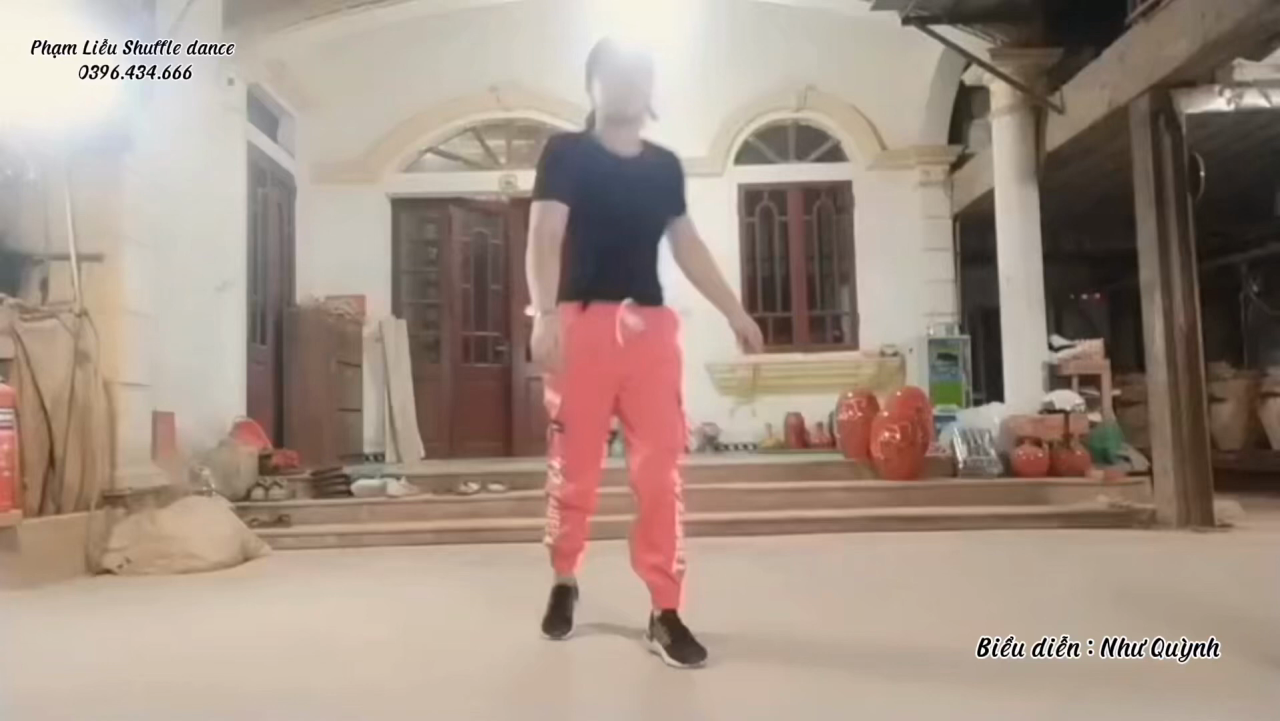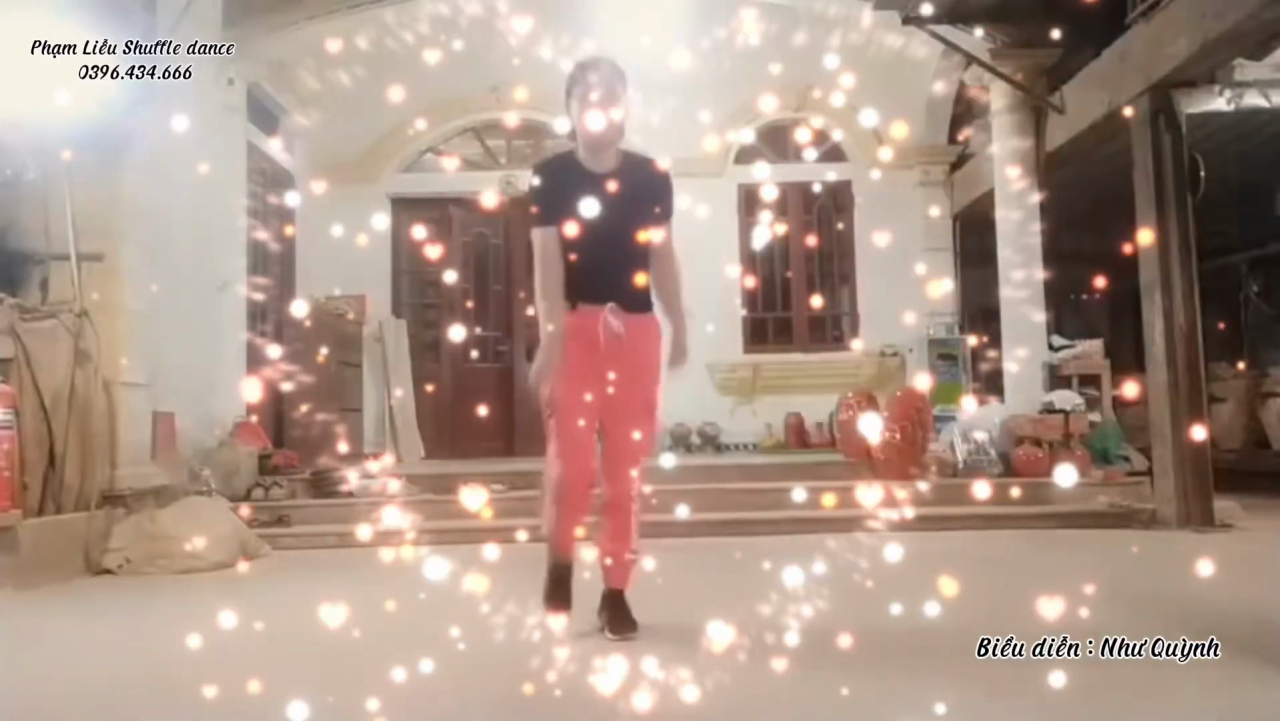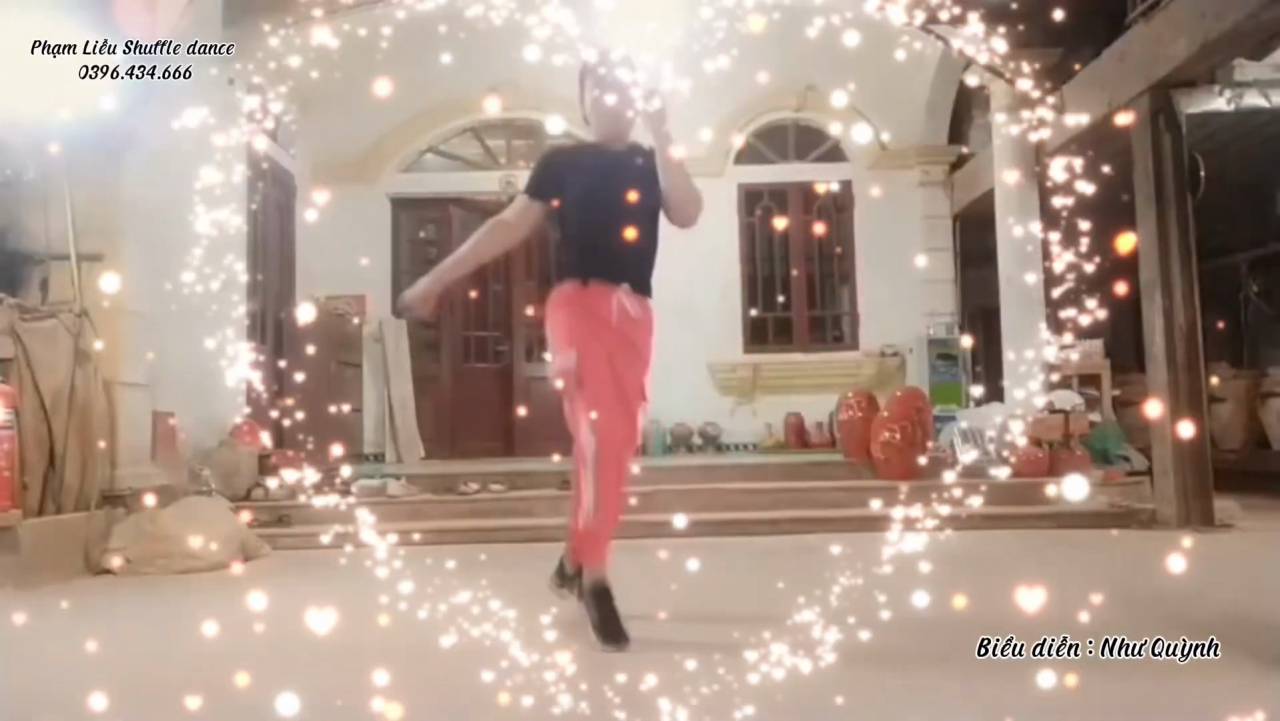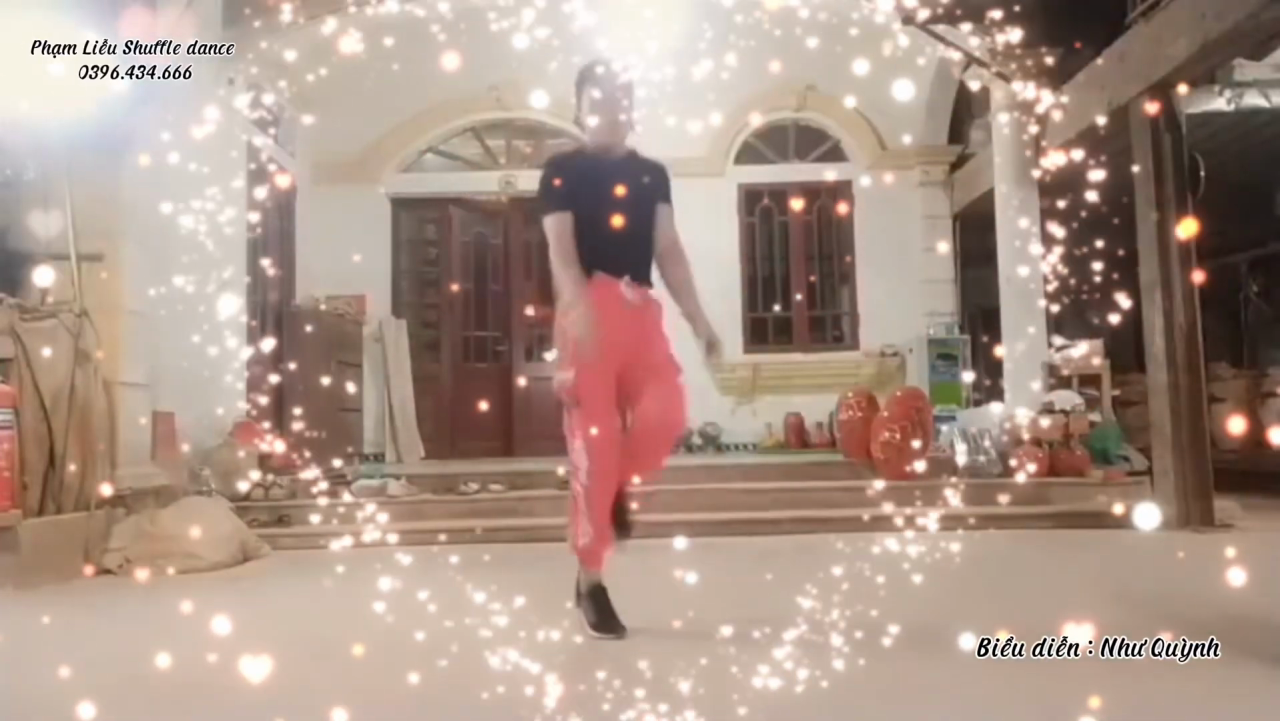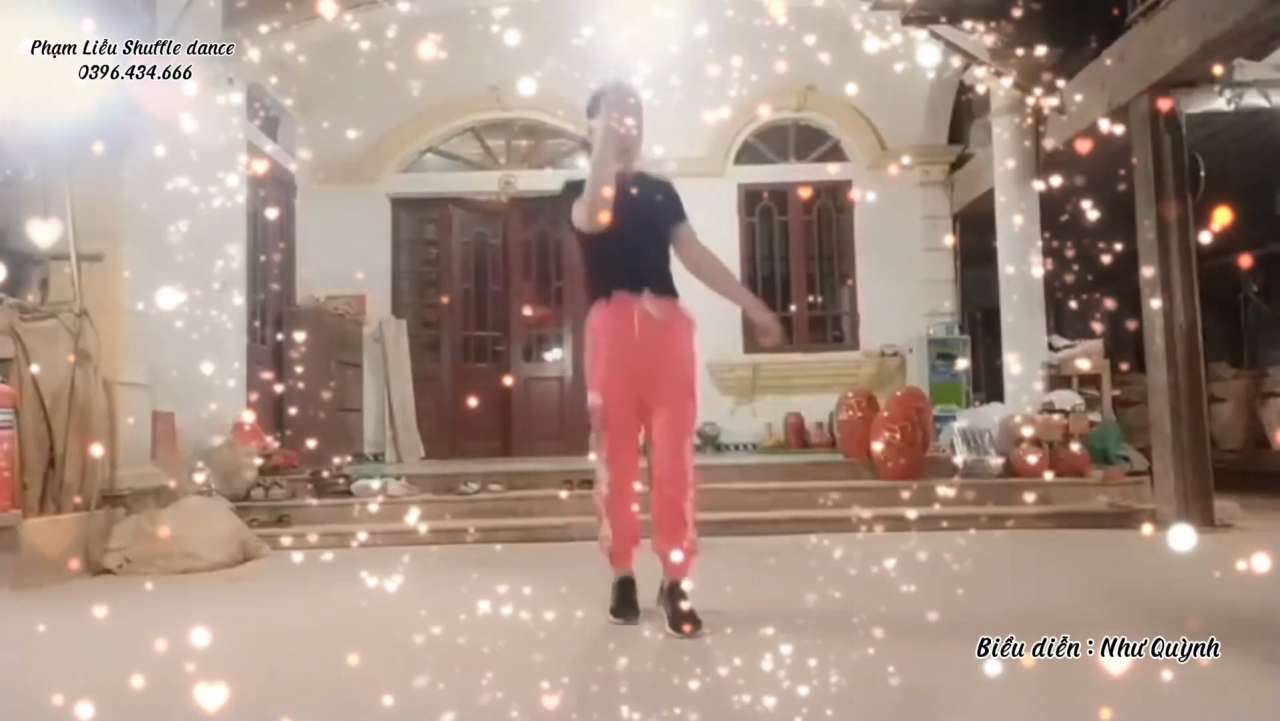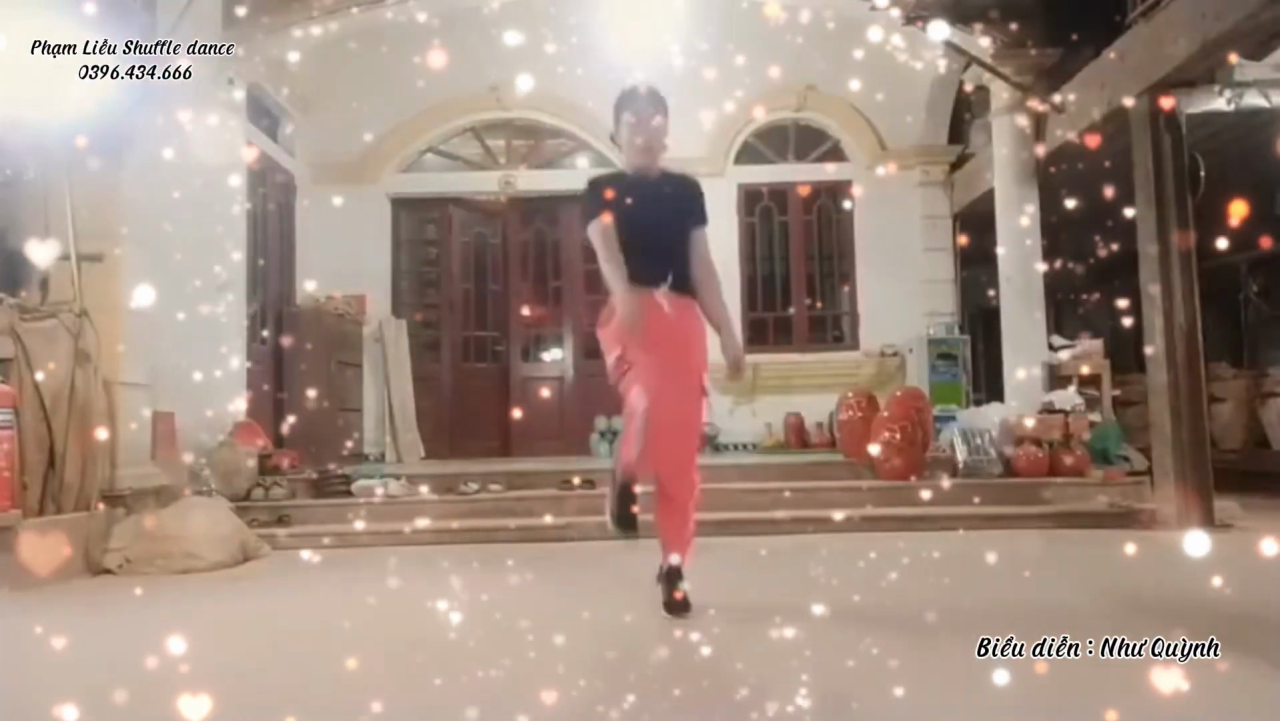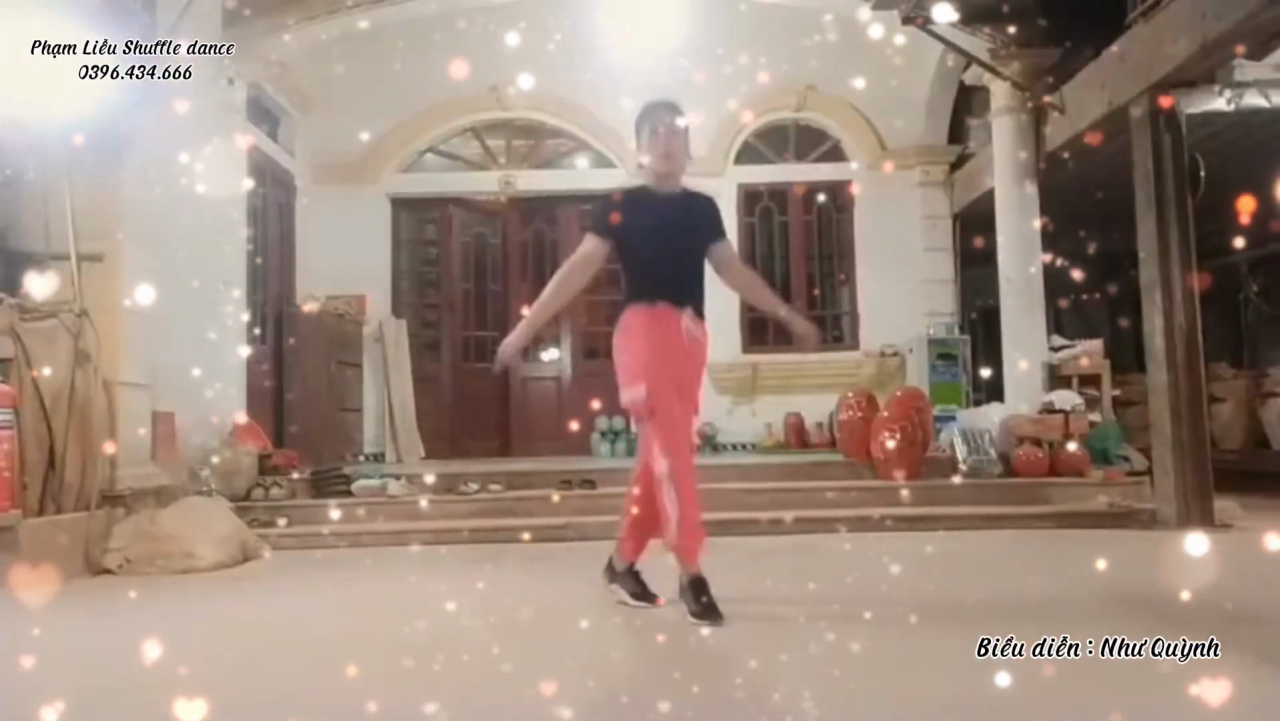
dt=0.3s
person 1, frame 1
left shoulder: (666, 165)
right shoulder: (564, 152)
left elbow: (689, 248)
right elbow: (543, 237)
left wrist: (735, 312)
right wrist: (545, 312)
left hip: (651, 329)
right hip: (584, 329)
left knee: (660, 472)
right knee: (574, 469)
left ankle: (667, 614)
right ankle: (564, 584)
person 1, frame 2
left shoulder: (650, 176)
right shoulder: (551, 174)
right elbow: (547, 262)
left wrist: (678, 327)
right wrist: (551, 338)
left hip: (635, 330)
right hip: (575, 330)
left knee: (626, 469)
right knee: (570, 461)
left ankle: (615, 590)
right ankle: (560, 559)
person 1, frame 3
left shoulder: (653, 163)
right shoulder: (563, 162)
left elbow: (688, 214)
right elbow: (507, 226)
left wrist: (662, 142)
right wrist: (437, 279)
left hip: (635, 316)
right hip: (579, 307)
left knee: (617, 451)
right knee: (598, 435)
left ankle: (573, 564)
right ankle: (595, 583)
person 1, frame 4
left shoulder: (652, 172)
right shoulder: (562, 170)
left elbow: (668, 249)
right elbow: (560, 247)
left wrist: (699, 320)
right wrist: (575, 308)
left hip: (641, 310)
right hip: (593, 312)
left knee: (665, 415)
right knee: (593, 447)
left ankle: (617, 481)
right ankle: (591, 582)
person 1, frame 5
left shoulder: (661, 190)
right shoulder: (579, 189)
left elbow: (694, 253)
right elbow: (590, 222)
left wrist: (754, 307)
right wrist: (606, 158)
left hip: (667, 322)
right hip: (611, 324)
left knee: (673, 456)
right knee: (616, 456)
left ankle: (676, 584)
right ankle: (622, 576)
person 1, frame 6
left shoulder: (686, 190)
right shoulder: (604, 188)
left elbow: (702, 266)
right elbow: (606, 251)
left wrist: (729, 337)
right wrist: (625, 296)
left hip: (683, 318)
right hip: (629, 315)
left knee: (683, 446)
right knee: (650, 398)
left ankle: (674, 563)
right ankle: (626, 477)
person 1, frame 7
left shoulder: (702, 206)
right shoulder: (623, 204)
left elbow: (733, 269)
right elbow: (580, 267)
left wrist: (789, 316)
right wrist: (527, 326)
left hip: (691, 336)
right hip: (644, 332)
left knee: (660, 459)
right knee: (671, 454)
left ankle: (621, 564)
right ankle: (691, 575)
